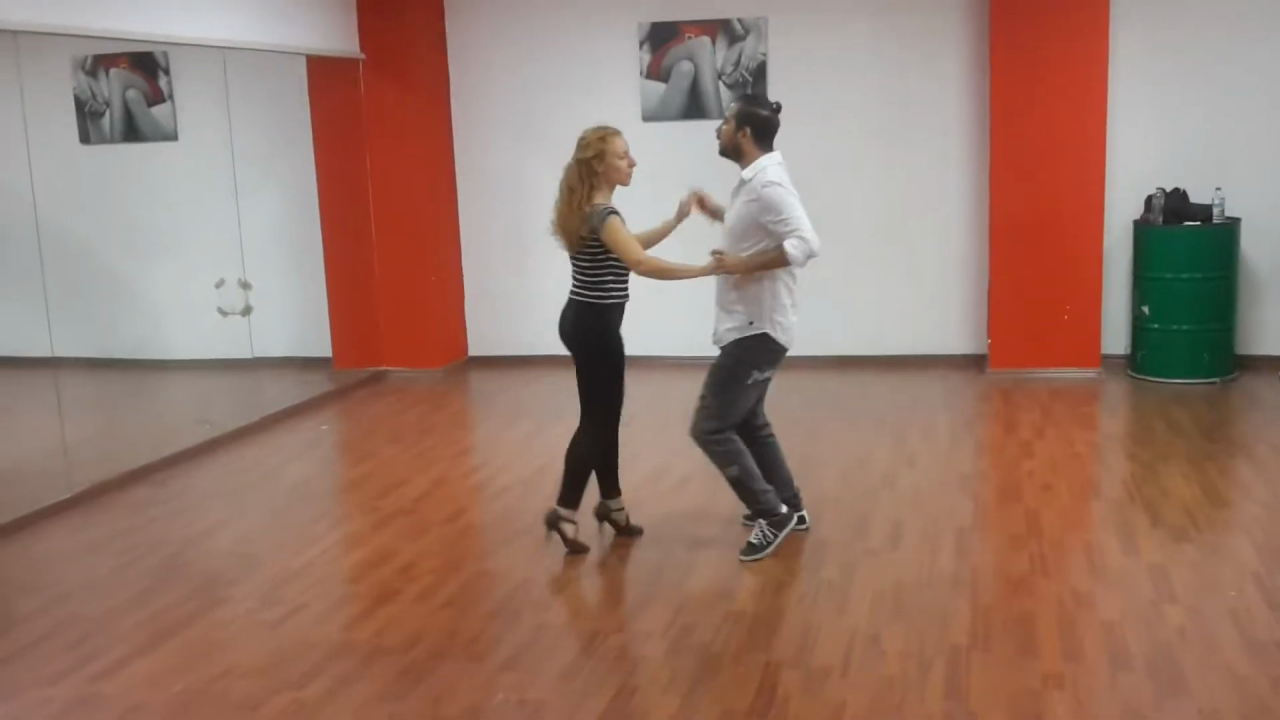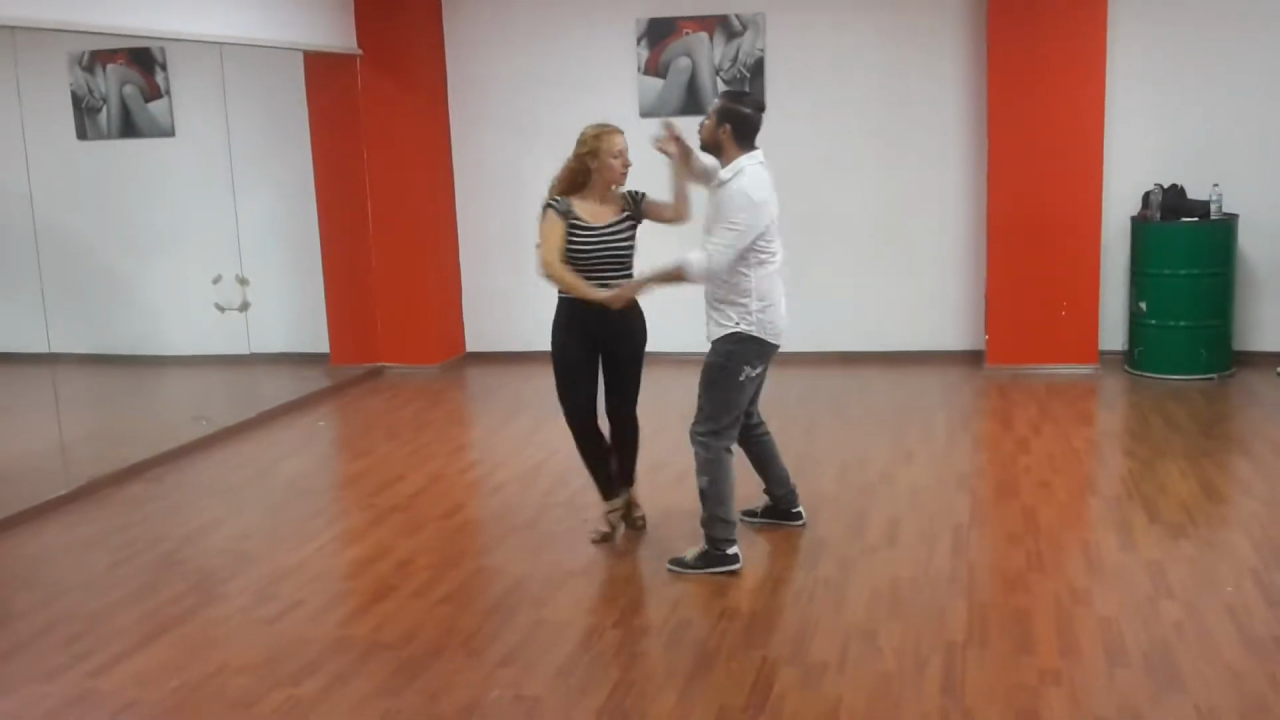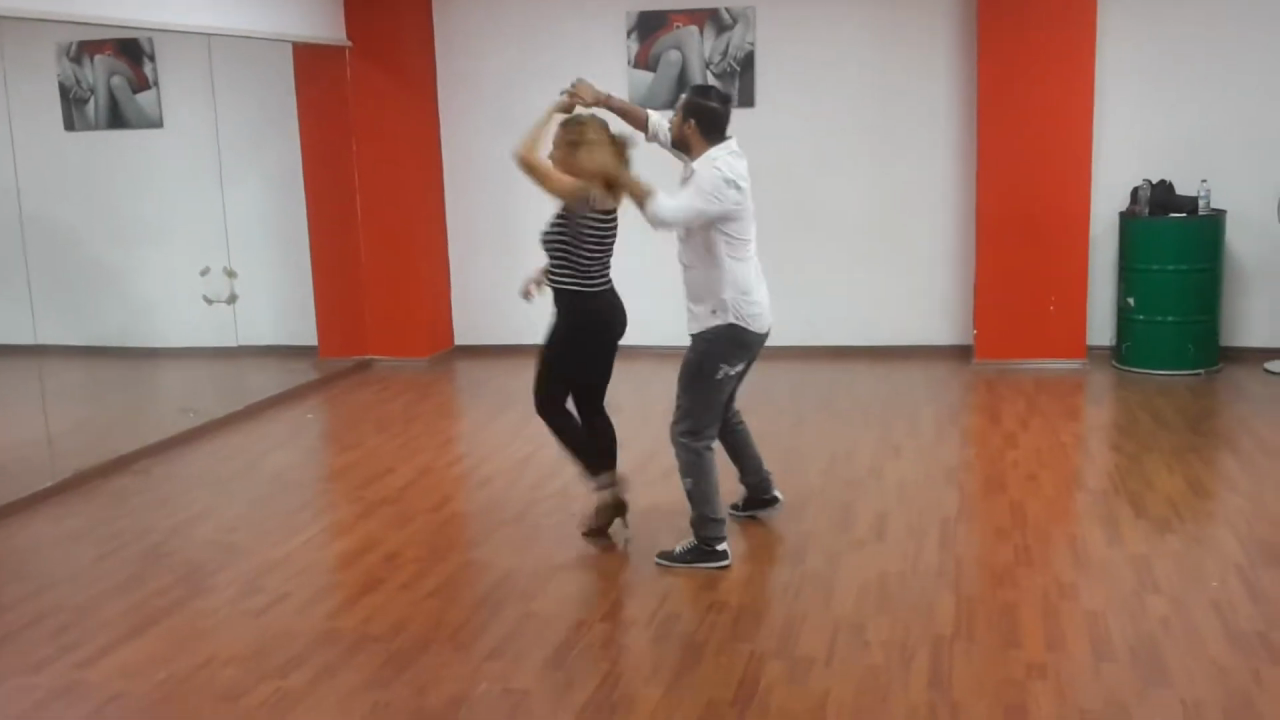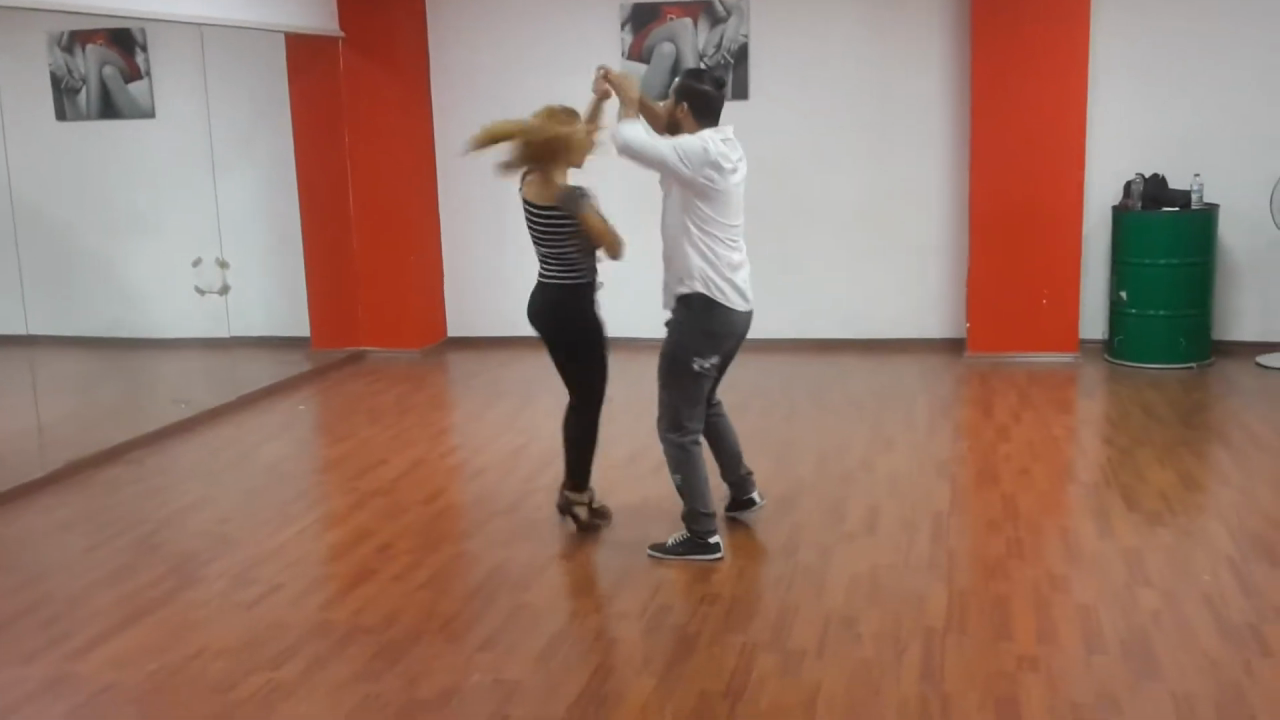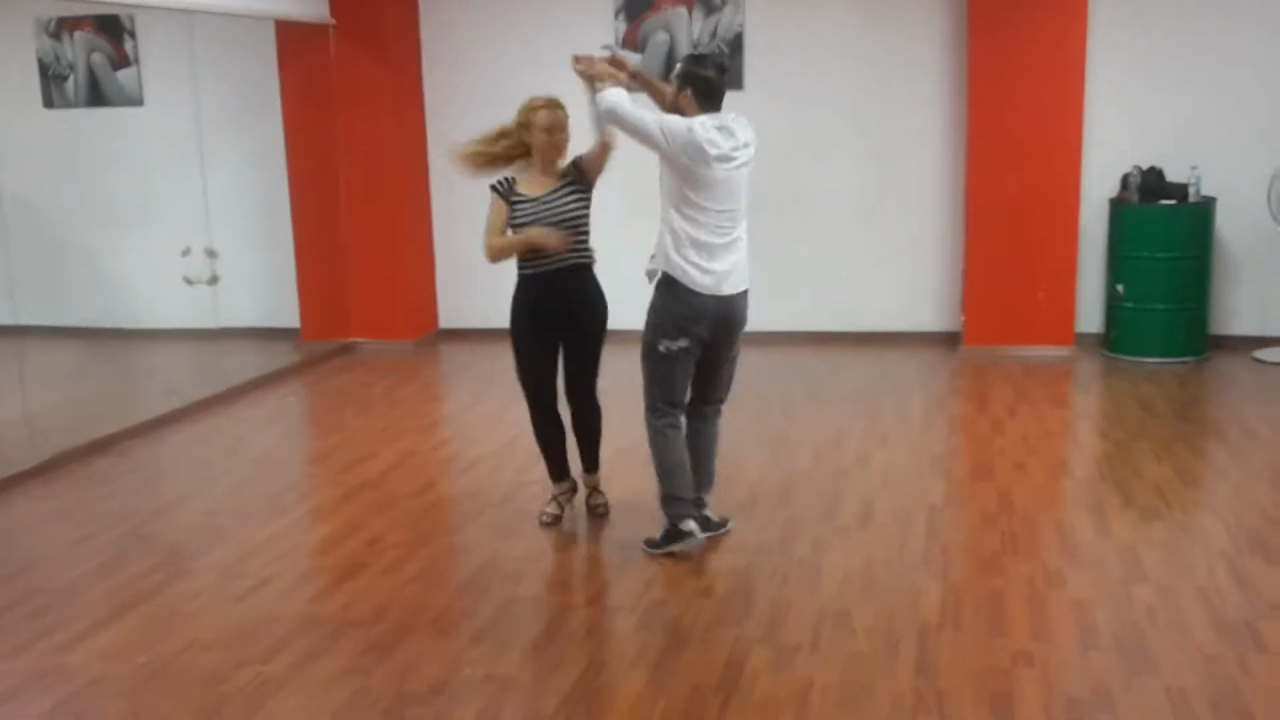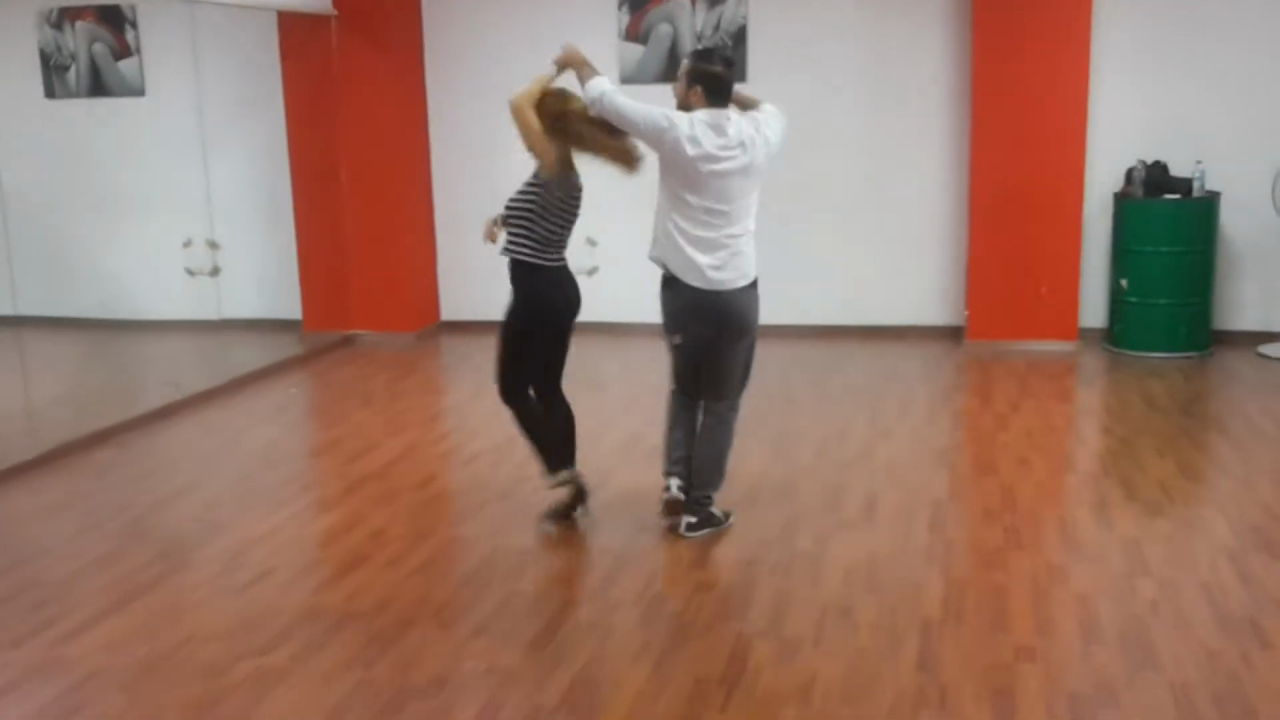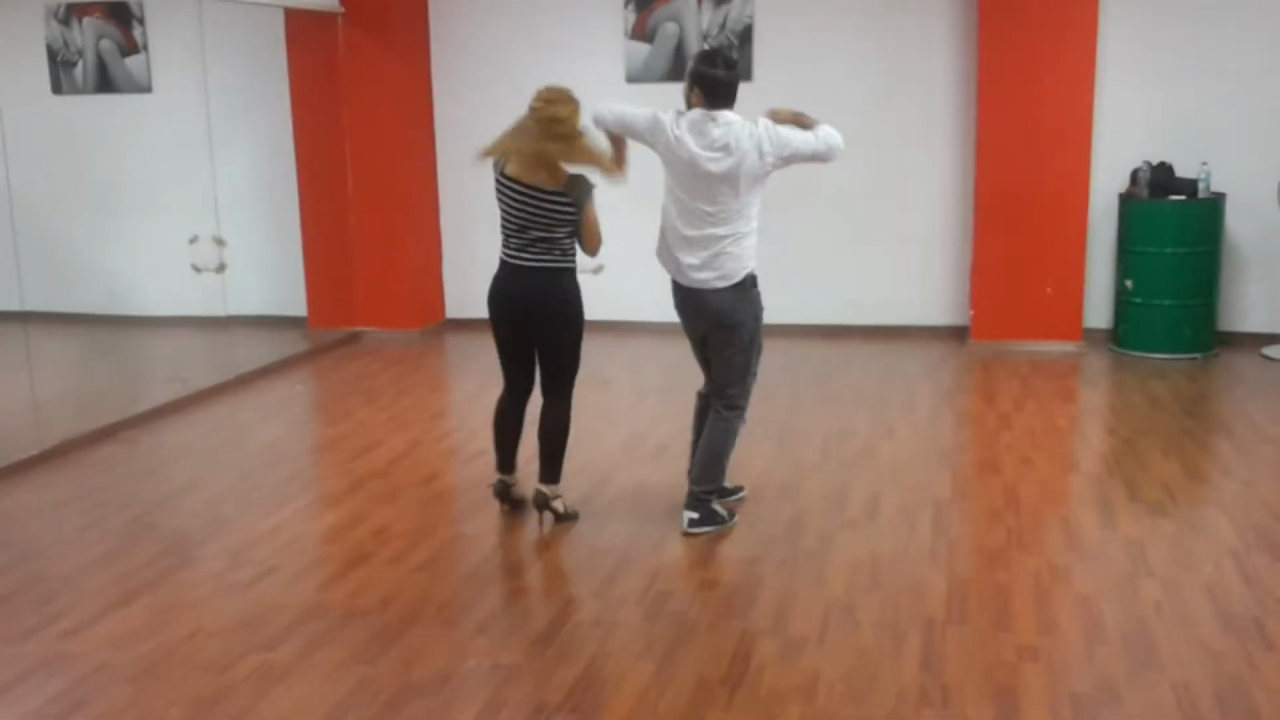
dt=0.2s
person 1, frame 1
left shoulder: (768, 185)
right shoulder: (755, 180)
left elbow: (806, 244)
left wrist: (745, 265)
right wrist: (716, 213)
left hip: (756, 330)
right hip: (749, 326)
left knee: (710, 427)
right knee: (748, 422)
left ankle: (771, 512)
right ankle: (789, 507)
person 1, frame 2
left shoulder: (746, 188)
right shoulder: (738, 170)
left elbow: (709, 263)
right elbow: (709, 175)
left wrist: (645, 280)
right wrist: (681, 151)
left hip: (746, 328)
right hip: (747, 324)
left knee: (711, 433)
right knee: (742, 420)
left ankle: (721, 546)
right ankle: (785, 503)
person 1, frame 3
left shoulder: (718, 175)
right shoulder: (716, 155)
left elbow: (666, 212)
right elbow: (655, 128)
left wrist: (618, 174)
right wrist: (605, 101)
left hip: (729, 322)
right hip: (739, 316)
left knee: (691, 432)
right knee: (720, 411)
left ankle: (710, 543)
right ankle: (761, 489)
person 1, frame 4
left shoulder: (700, 154)
right shoulder: (720, 142)
left elbow: (630, 139)
right elbow: (666, 128)
left wrist: (627, 93)
right wrist: (633, 95)
left hip: (703, 309)
right hip: (733, 305)
left knee: (678, 425)
right knee: (704, 403)
left ankle: (703, 535)
right ankle: (742, 490)
person 1, frame 5
left shoulder: (685, 138)
right shoulder: (741, 133)
left elbow: (614, 108)
right elbow: (685, 114)
left wrist: (603, 76)
right wrist: (637, 75)
left hip: (682, 293)
right hip: (732, 296)
left knee: (664, 410)
right knee: (708, 405)
left ankle: (681, 520)
right ankle: (698, 509)
person 1, frame 6
left shoulder: (676, 130)
right shoulder: (759, 134)
left elbow: (604, 99)
right elbow: (768, 109)
left wrist: (578, 62)
right wrist: (730, 92)
left hip: (684, 289)
right hip: (738, 292)
left knee: (686, 391)
right knee: (723, 403)
left ankle: (676, 481)
right ankle: (700, 505)
person 1, frame 7
left shoulder: (670, 129)
right shoulder: (759, 137)
left elbow: (605, 117)
right elbow: (831, 143)
right wrist: (794, 118)
left hip: (685, 287)
right hip: (732, 289)
left knee: (714, 389)
right knee: (730, 401)
left ankle: (705, 486)
right ankle: (700, 503)
person 2, frame 1
left shoulder: (589, 210)
right shoulder: (602, 214)
left elbow: (629, 250)
right elbow: (644, 265)
left wrist: (677, 219)
right wrist: (705, 268)
left hip: (583, 321)
right hip: (596, 326)
left knee: (603, 416)
right knee: (597, 420)
left ankle: (610, 503)
right ankle: (564, 512)
person 2, frame 2
left shoulder: (630, 203)
right shoulder: (560, 207)
left elbow: (678, 214)
right elbow: (551, 266)
left wrist: (678, 168)
right wrist: (598, 295)
left hip: (623, 321)
right hip: (575, 322)
left knee: (622, 413)
right knee: (580, 418)
left ankle: (624, 493)
right ankle: (613, 499)
person 2, frame 3
left shoulder: (583, 194)
right shoulder: (599, 195)
left elbow: (526, 156)
left wrist: (552, 112)
right wrist: (546, 273)
left hip: (586, 316)
right hip: (596, 312)
left knee: (548, 401)
right knee: (588, 404)
left ankle: (605, 485)
right ankle: (608, 488)
person 2, frame 4
left shoulder: (532, 182)
right shoulder: (573, 198)
left elbow: (574, 142)
right elbow: (615, 250)
left wrist: (597, 103)
left hip: (550, 303)
right hip: (573, 309)
left knee: (586, 397)
right knee: (588, 398)
left ankle: (577, 490)
right ankle: (576, 495)
person 2, frame 5
left shoulder: (580, 174)
right shoulder: (507, 187)
left elbow: (607, 140)
right elbow: (492, 250)
right wrist: (529, 236)
left hip: (582, 295)
right hip: (533, 300)
left knee: (582, 395)
right knee: (540, 400)
left ankle: (592, 480)
right ankle: (561, 485)
person 2, frame 6
left shoulder: (555, 170)
right shoulder: (556, 172)
left elbow: (519, 104)
left wrist: (546, 79)
right wrist: (502, 222)
left hip: (540, 293)
right hip: (543, 290)
left knee: (513, 387)
right knee: (545, 389)
left ankle: (564, 475)
right ankle: (568, 476)
person 2, frame 7
left shoulder: (505, 167)
right shoulder: (576, 187)
right elbow: (591, 247)
left hip: (509, 289)
right hip: (558, 294)
left knee: (517, 386)
right knee: (558, 392)
left ankle: (505, 479)
right ankle: (548, 489)
